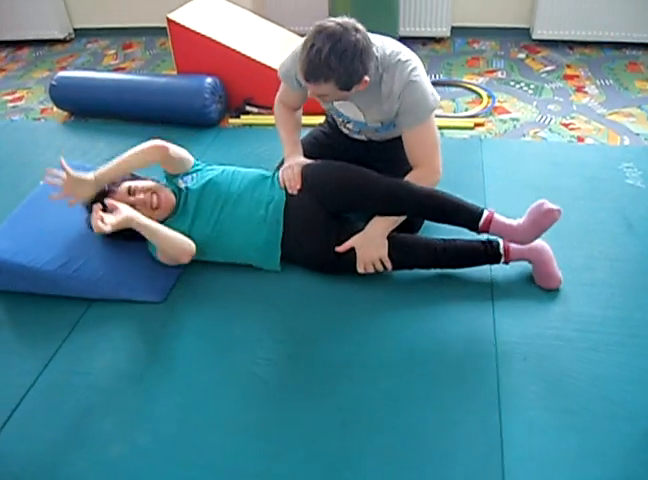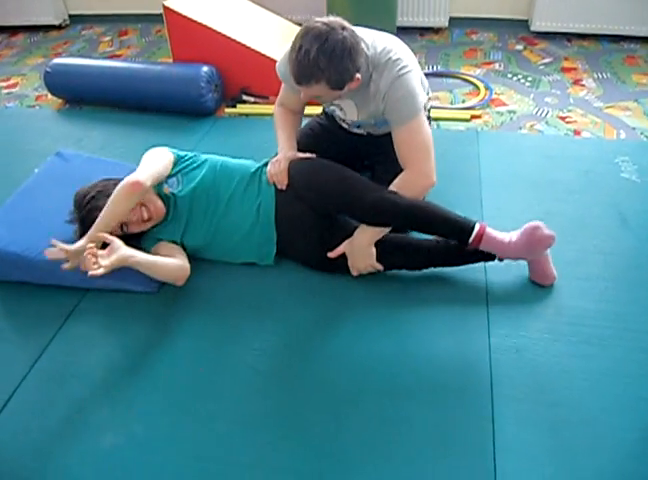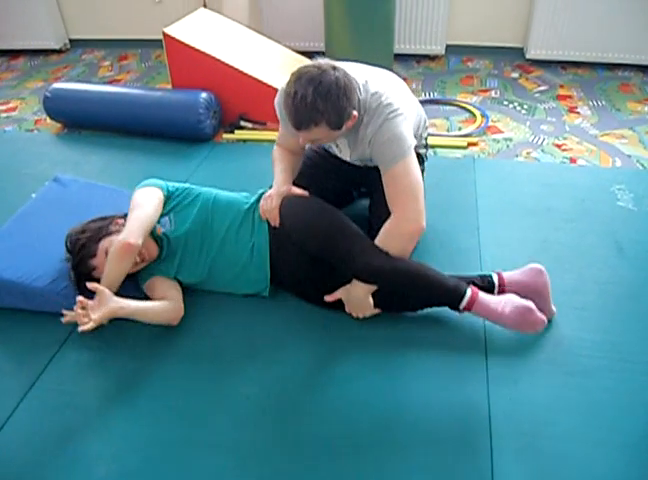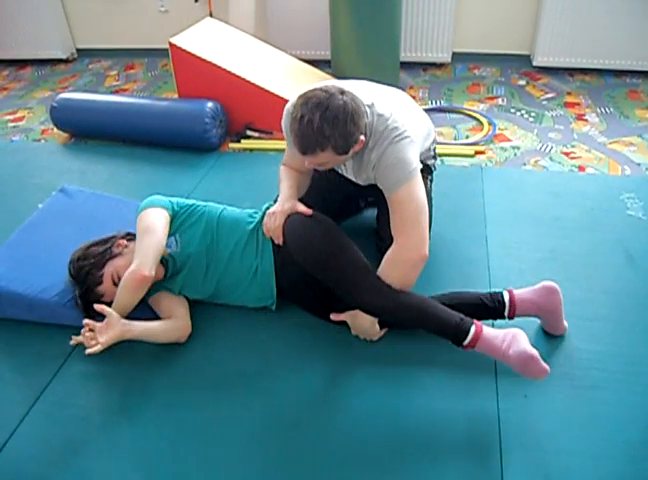
dt=0.3s
person 1, frame 1
left shoulder: (183, 174)
right shoulder: (161, 242)
left elbow: (158, 147)
right elbow: (185, 250)
left wrist: (92, 180)
right wrist: (127, 219)
left hip: (297, 188)
right hip: (295, 243)
left knee: (393, 192)
right knee: (403, 253)
left ankle: (508, 227)
right ankle: (511, 251)
person 1, frame 2
left shoulder: (162, 160)
right shoulder: (156, 240)
left elbow: (135, 183)
right elbow: (179, 272)
left wrist: (91, 236)
right wrist: (119, 255)
left hip: (284, 185)
right hip: (284, 238)
left knee: (374, 203)
right knee: (397, 253)
left ankle: (497, 240)
right ankle: (497, 246)
person 1, frame 3
left shoulder: (149, 193)
right shoulder: (155, 275)
left elbow: (131, 240)
right elbow: (171, 311)
left wrist: (103, 294)
right wrist: (111, 307)
left hip: (279, 219)
right hip: (280, 272)
left knee: (367, 264)
right knee: (386, 298)
left ankle: (496, 292)
right ankle: (502, 286)
person 1, frame 4
left shoulder: (151, 210)
right shoulder: (163, 289)
left elbow: (141, 271)
right elbow: (179, 327)
left wrist: (117, 314)
right wrist: (120, 327)
left hip: (285, 236)
right hip: (283, 286)
left knee: (372, 296)
right knee: (375, 314)
left ankle: (507, 318)
right ankle: (515, 303)
person 2, frame 1
left shoulder: (405, 77)
right shoulder: (306, 58)
left elbow: (428, 171)
right elbow: (285, 105)
left wrist: (376, 231)
right wrist: (293, 155)
left hip: (395, 141)
right hip: (341, 132)
left knee: (402, 225)
person 2, frame 2
left shoulder: (396, 76)
right shoulder: (302, 58)
left elbow: (422, 175)
right elbow: (286, 107)
right wrist: (285, 150)
left hip: (391, 130)
right hip: (339, 123)
right knee: (278, 183)
left ankle: (371, 164)
right ankle: (361, 163)
person 2, frame 3
left shoulder: (386, 119)
right shoulder: (293, 95)
left elbow: (412, 223)
right elbow: (286, 148)
right wrist: (280, 186)
left hip: (394, 149)
right hip: (336, 155)
right knee: (280, 211)
right ankle: (356, 190)
person 2, frame 4
left shoulder: (394, 143)
right shoulder: (298, 114)
left elbow: (415, 250)
right elbow: (293, 168)
right wrist: (285, 200)
left hip: (409, 161)
right hip: (344, 169)
left knee: (403, 257)
right knee: (284, 223)
right ankle: (366, 198)
